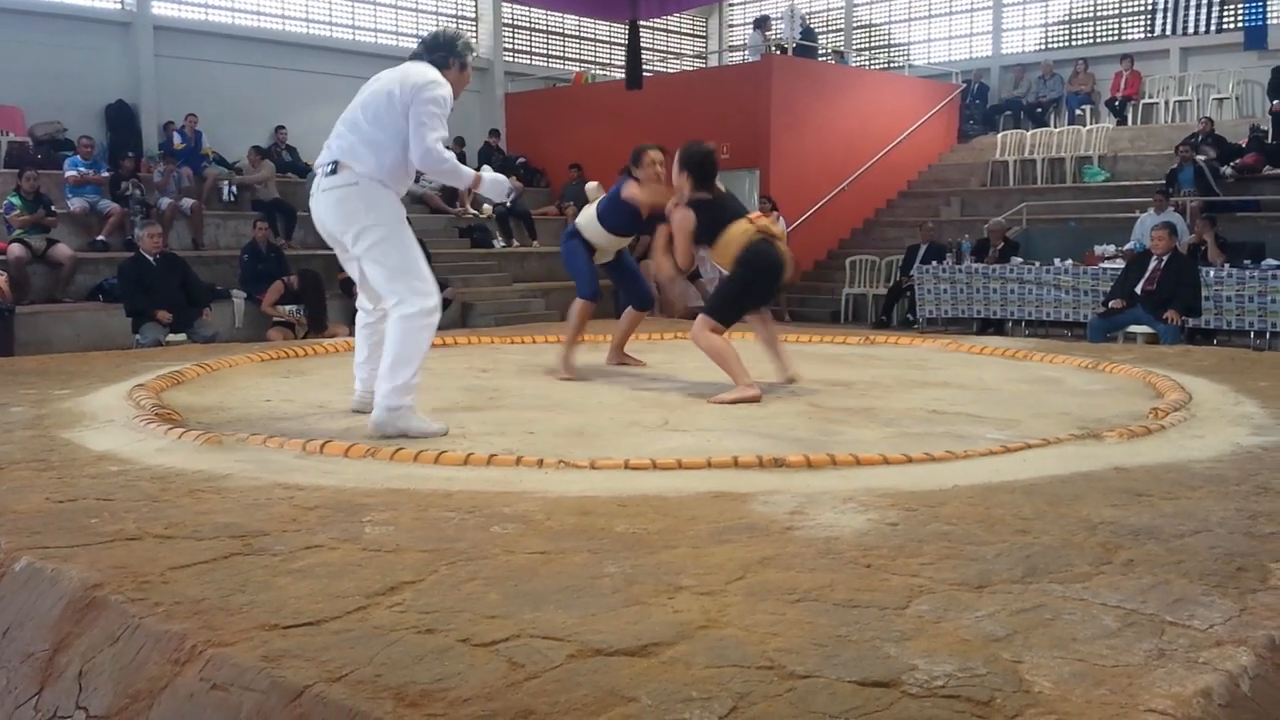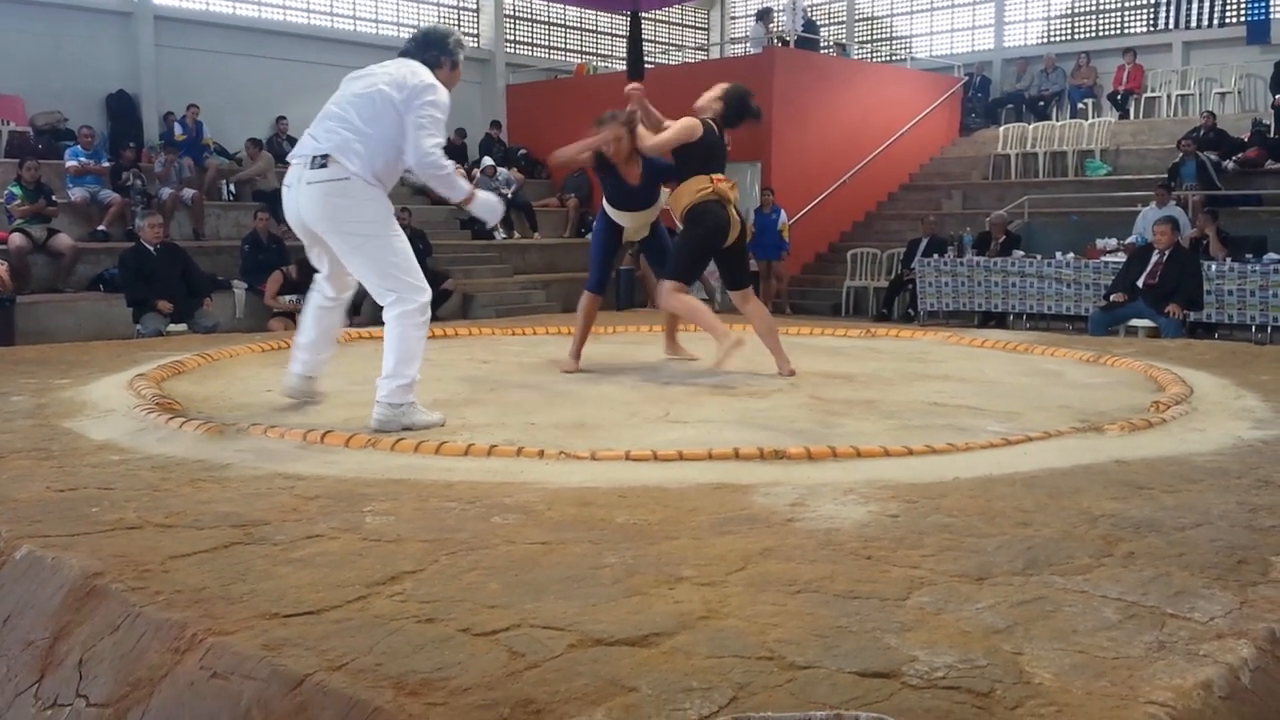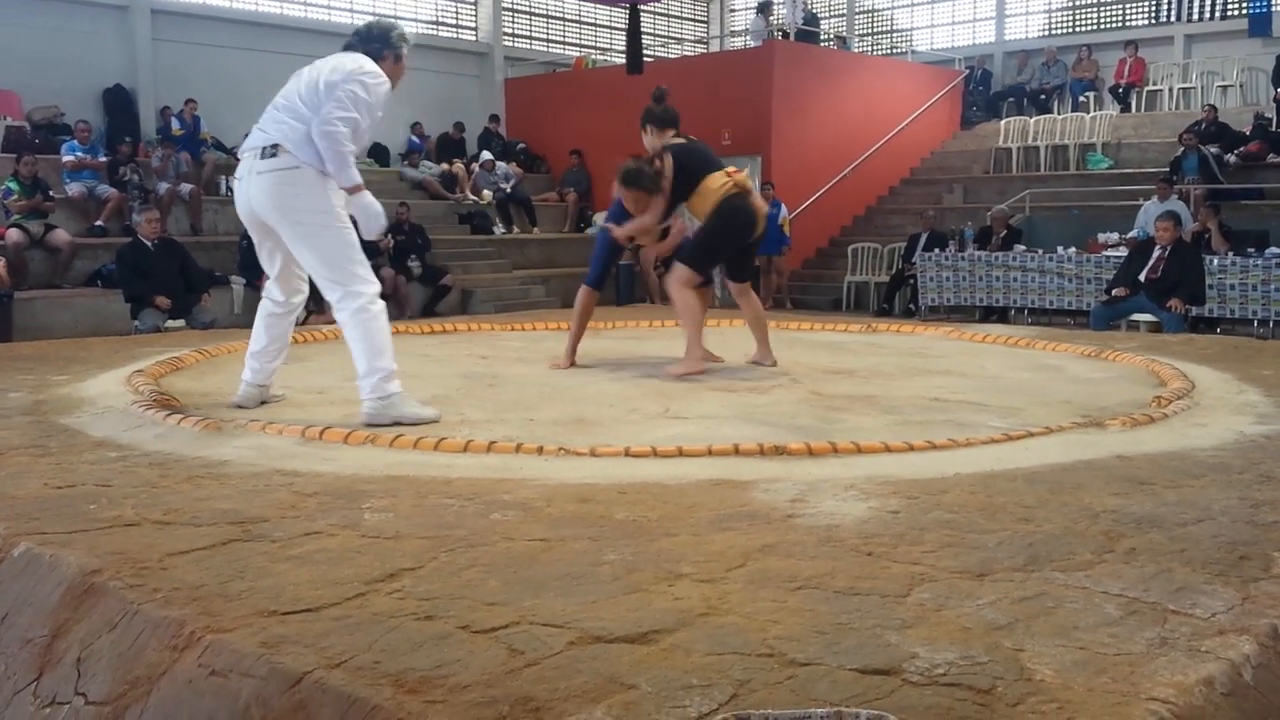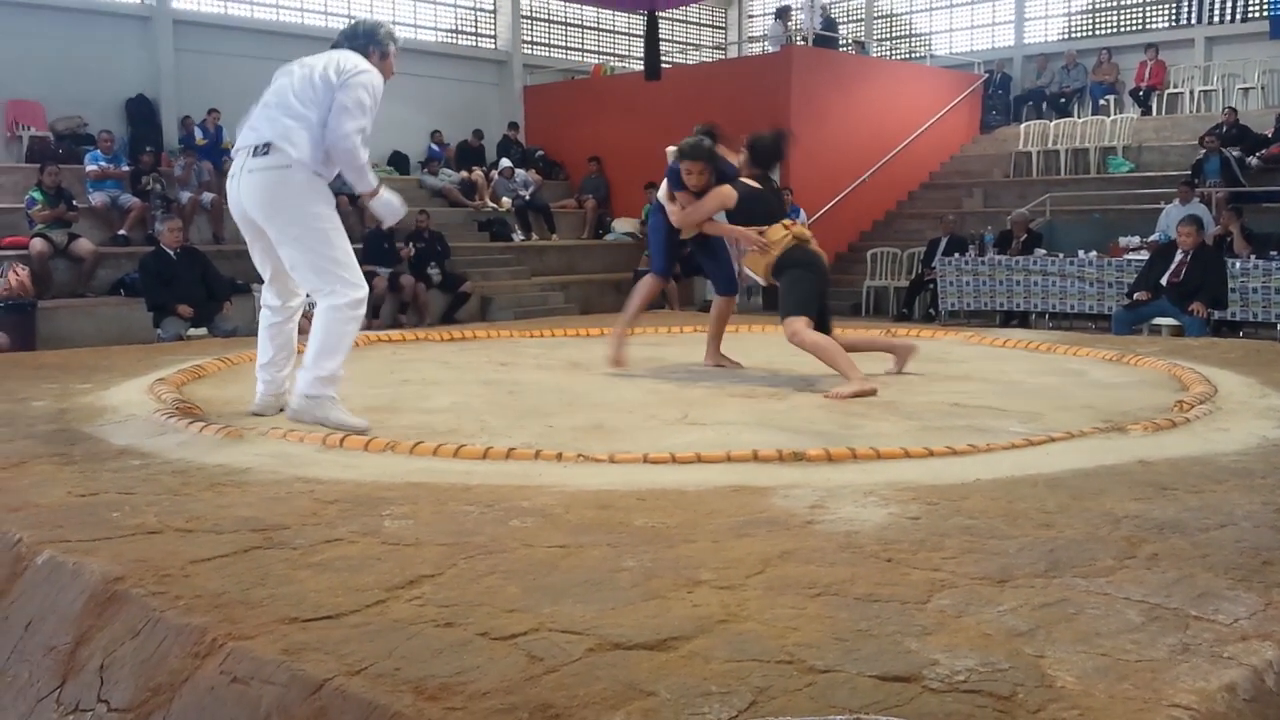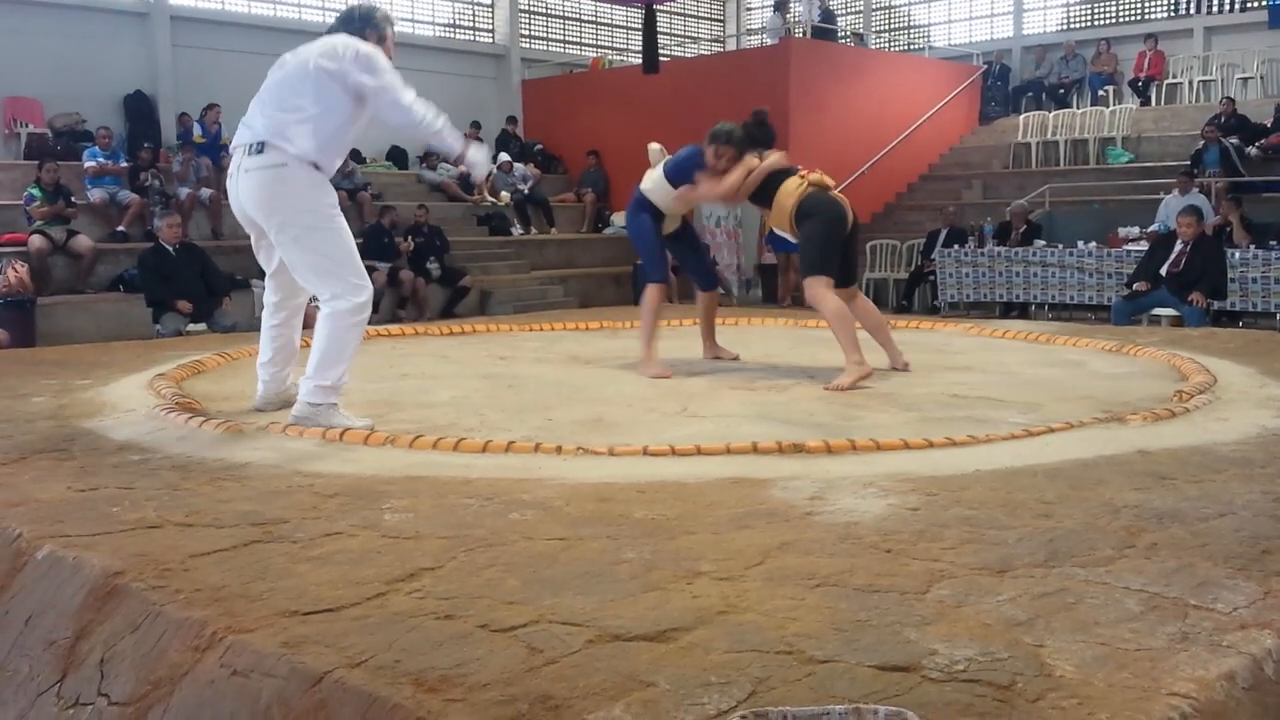
dt=0.3s
person 1, frame 1
left shoulder: (396, 78)
right shoulder: (433, 84)
right elbow: (428, 154)
right wrist: (478, 181)
left hip: (327, 193)
right hip: (361, 194)
left knee: (377, 298)
right knee: (418, 301)
left ankle: (368, 392)
right ankle: (392, 408)
person 1, frame 2
left shoulder: (370, 75)
right shoulder: (428, 87)
right elbow: (425, 157)
right wrist: (473, 197)
left hip: (299, 185)
right hip: (342, 188)
left knee: (333, 283)
right knee: (408, 296)
left ankle: (302, 374)
right ankle: (394, 404)
person 1, frame 3
left shoulder: (324, 67)
right shoulder: (369, 75)
right elbow: (331, 130)
left wrist: (338, 193)
right wrist: (358, 193)
left hip: (252, 179)
right hip: (293, 180)
left knee: (284, 287)
right knee: (357, 291)
left ankle: (255, 384)
right ankle: (383, 397)
person 1, frame 4
left shoulder: (303, 67)
right shoulder: (363, 72)
left elbow: (250, 126)
right elbow: (343, 136)
right wrist: (374, 193)
left hip: (242, 178)
right hip: (285, 179)
left knee: (283, 290)
right knee: (345, 291)
left ankle: (270, 391)
right ankle: (314, 395)
person 1, frame 5
left shoulder: (300, 58)
right shoulder: (359, 53)
right elbow: (406, 111)
left wrist: (318, 181)
right wrist: (463, 150)
left hip: (244, 174)
right hip: (287, 176)
left knee: (287, 283)
right knee: (348, 293)
left ankle: (273, 385)
right ankle: (317, 402)
person 2, frame 1
left shoulder: (684, 213)
right shoulder: (719, 194)
left elbow: (683, 266)
left hip: (754, 263)
right hip: (775, 258)
left knee: (703, 330)
right knee: (754, 309)
left ankle: (745, 385)
right ankle: (784, 366)
person 2, frame 2
left shoulder: (693, 123)
right shoulder: (714, 133)
left elbow: (650, 145)
right elbow: (667, 127)
left wrist: (637, 122)
right wrist: (642, 102)
left hip: (705, 221)
right hip: (730, 220)
left knee: (670, 293)
right knee: (742, 296)
left ankle: (725, 337)
right ankle: (783, 362)
person 2, frame 3
left shoulder: (664, 155)
right shoulder: (692, 147)
left elbow: (656, 215)
left wrist: (626, 230)
left hip: (729, 214)
right hip: (749, 210)
left knee: (678, 282)
right knee: (741, 288)
left ankle: (695, 356)
right ankle: (765, 352)
person 2, frame 4
left shoulder: (728, 191)
right shoulder: (769, 186)
left elbow: (681, 221)
left wrist: (668, 201)
left hip: (795, 264)
right hip: (811, 259)
left knee: (795, 330)
right knee: (823, 338)
left ankle: (857, 379)
right ankle: (901, 347)
person 2, frame 5
right shoulder: (770, 161)
left hip: (817, 213)
right hip: (838, 208)
left knee: (818, 291)
right knee: (848, 293)
left ankle: (856, 363)
right ankle: (896, 356)
person 3, frame 1
left shoulder: (658, 201)
right shoulder: (626, 186)
right elbow: (646, 198)
left hip: (612, 249)
right hip: (578, 241)
left knee: (644, 300)
right knee: (590, 292)
left ankle: (616, 352)
right ankle: (566, 356)
person 3, frame 2
left shoulder: (654, 165)
right shoulder: (600, 160)
right elbow: (558, 158)
right wrist: (596, 141)
left hip: (648, 228)
right hip: (611, 225)
right knee: (596, 286)
left ankle: (671, 342)
right ankle: (574, 354)
person 3, frame 3
left shoulder: (663, 188)
right shoulder: (619, 210)
left hip: (661, 231)
left knee: (702, 276)
right knee: (594, 279)
right ankle: (569, 352)
person 3, frame 4
left shoulder: (727, 172)
right shoulder: (676, 175)
right elbow: (702, 222)
right wrist: (739, 232)
left hip: (699, 226)
right hip: (666, 215)
left knee: (728, 286)
right knee: (661, 272)
left ankle: (713, 353)
right ankle: (619, 332)
person 3, frame 5
left shoulder: (728, 171)
right shoulder: (694, 157)
right elbow: (722, 190)
right wrist: (745, 167)
left hip: (673, 217)
right hip: (644, 212)
left knee: (708, 279)
right knee: (658, 277)
left ankle: (710, 345)
right ankle: (647, 358)
